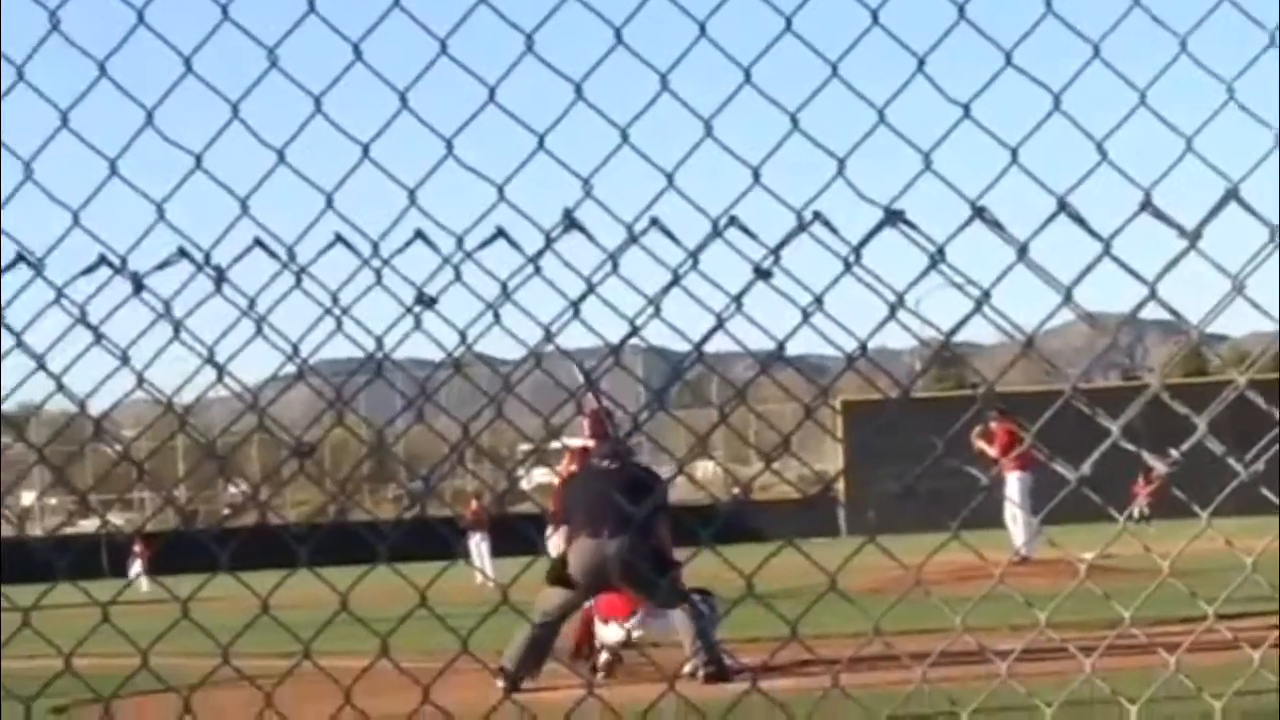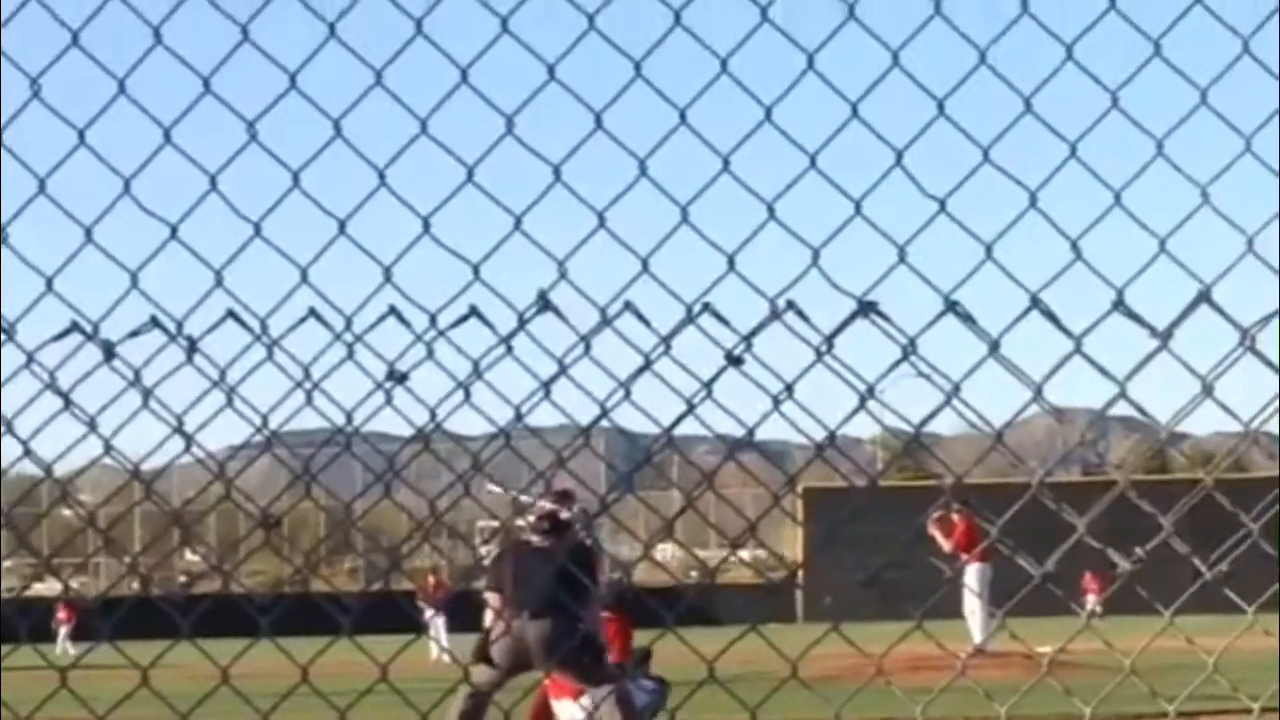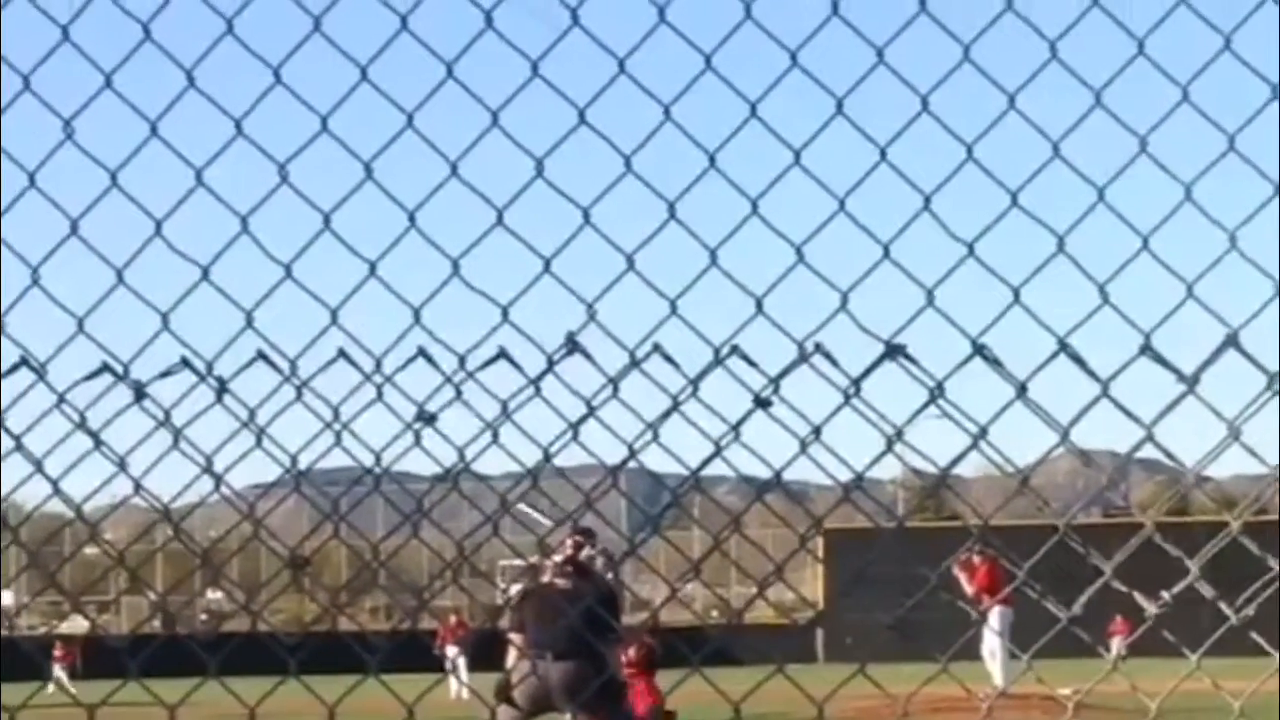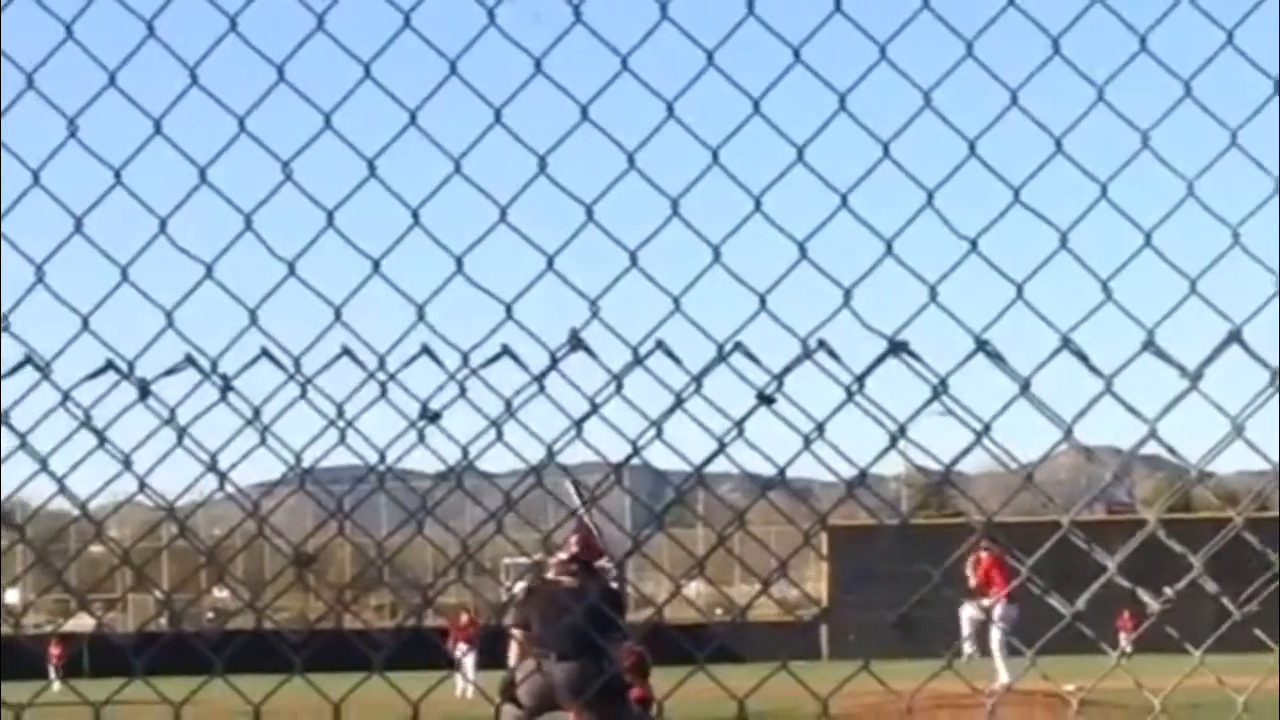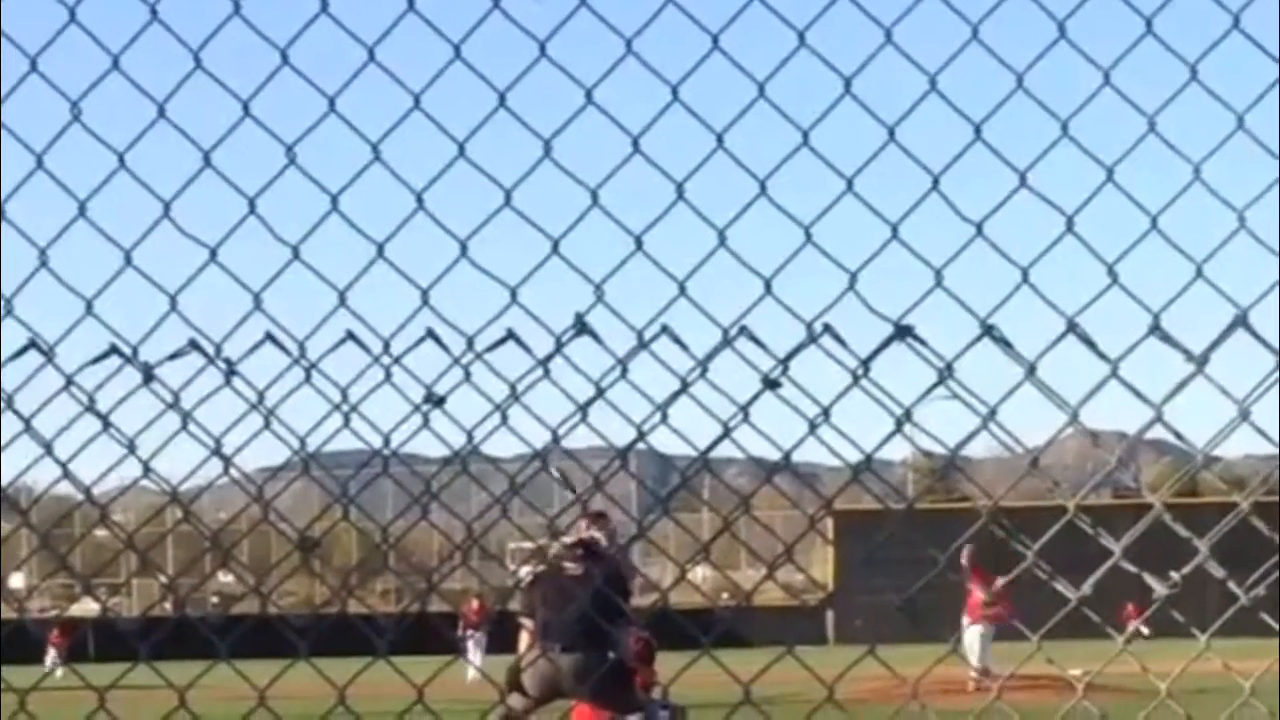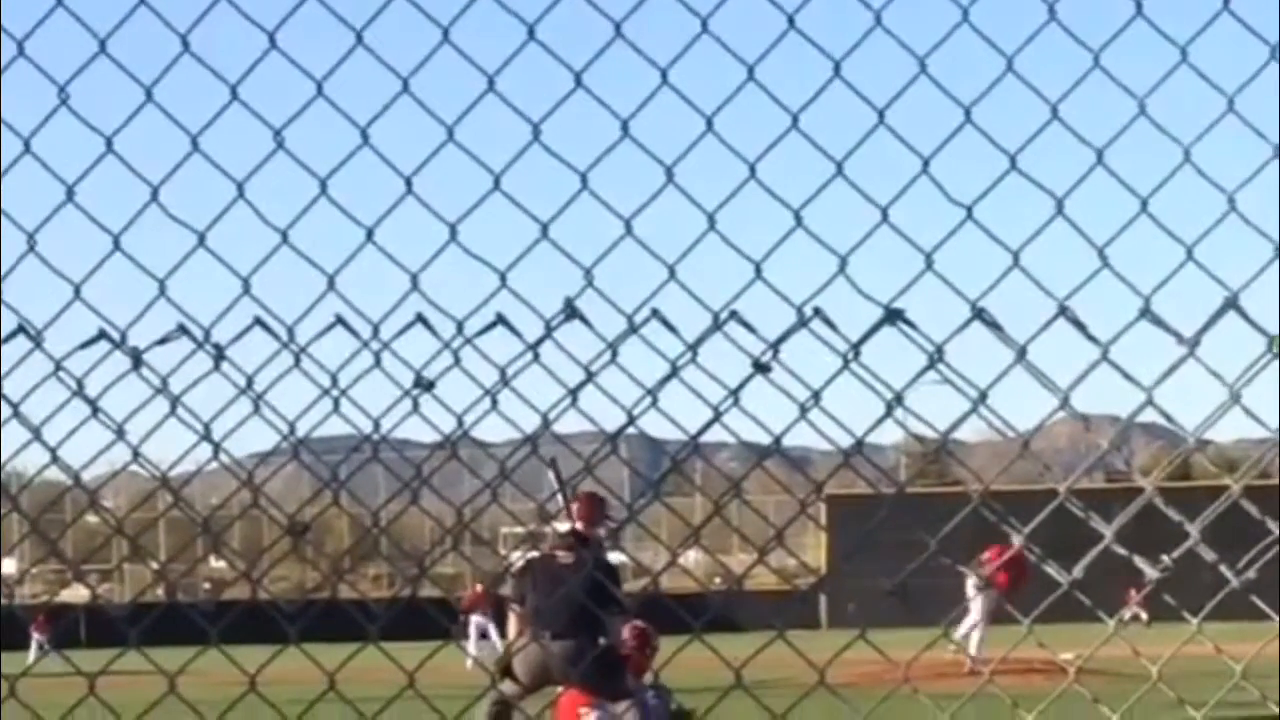
dt=0.7s
person 1, frame 1
left shoulder: (575, 480)
right shoulder: (644, 476)
left elbow: (565, 529)
right elbow: (660, 527)
left wrist: (562, 567)
right wrist: (670, 563)
left hip: (584, 551)
right hip: (630, 550)
left knee: (546, 614)
right knee: (679, 602)
left ankle: (509, 674)
right ankle: (709, 665)
person 1, frame 2
left shoulder: (508, 551)
right shoulder: (578, 551)
left elbow: (493, 602)
right elbow: (587, 604)
left wrist: (488, 636)
right wrist: (594, 642)
left hip: (509, 631)
right hip: (554, 630)
left knee: (476, 688)
right knee: (606, 682)
person 1, frame 3
left shoulder: (529, 595)
right shoulder: (601, 593)
left elbow: (515, 648)
right elbow: (609, 649)
left wrist: (509, 682)
left hip: (530, 675)
right hip: (578, 672)
person 1, frame 4
left shoulder: (533, 592)
right shoulder: (606, 594)
left elbow: (518, 643)
right elbow: (615, 650)
left hip: (535, 674)
right hip: (582, 674)
person 1, frame 5
left shoulder: (538, 578)
right shoulder: (608, 576)
left elbow: (528, 633)
right elbow: (622, 631)
left wrist: (521, 669)
left hip: (543, 665)
right hip: (589, 664)
person 1, frame 6
left shoulder: (529, 567)
right shoulder: (600, 566)
left elbow: (516, 619)
right elbow: (615, 619)
left wrist: (509, 659)
left hip: (534, 652)
right hip: (580, 651)
left knee: (499, 701)
right knee: (630, 700)
